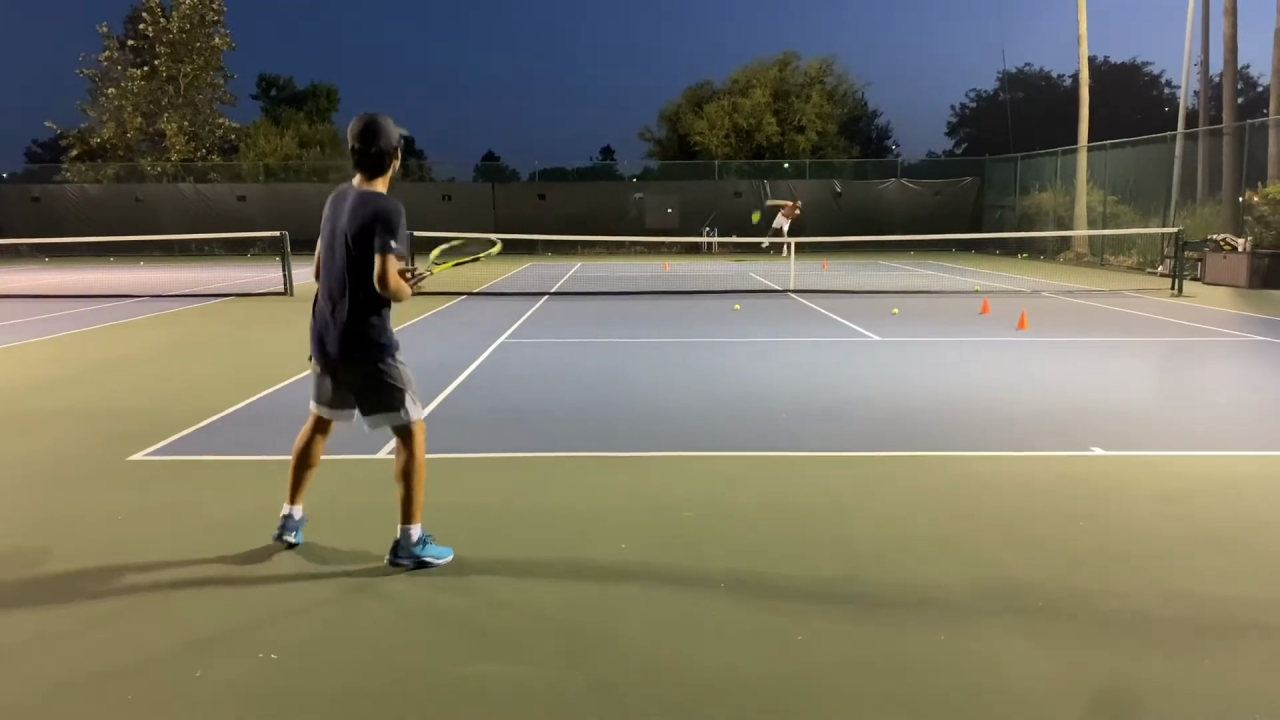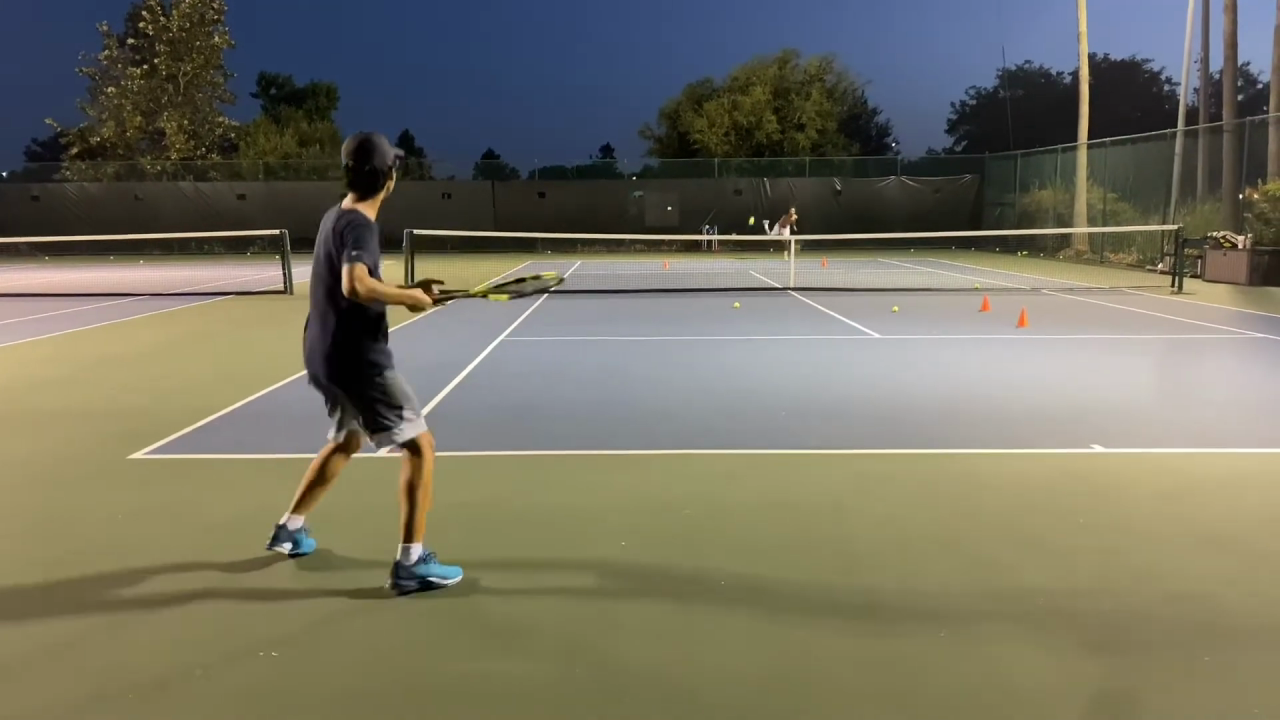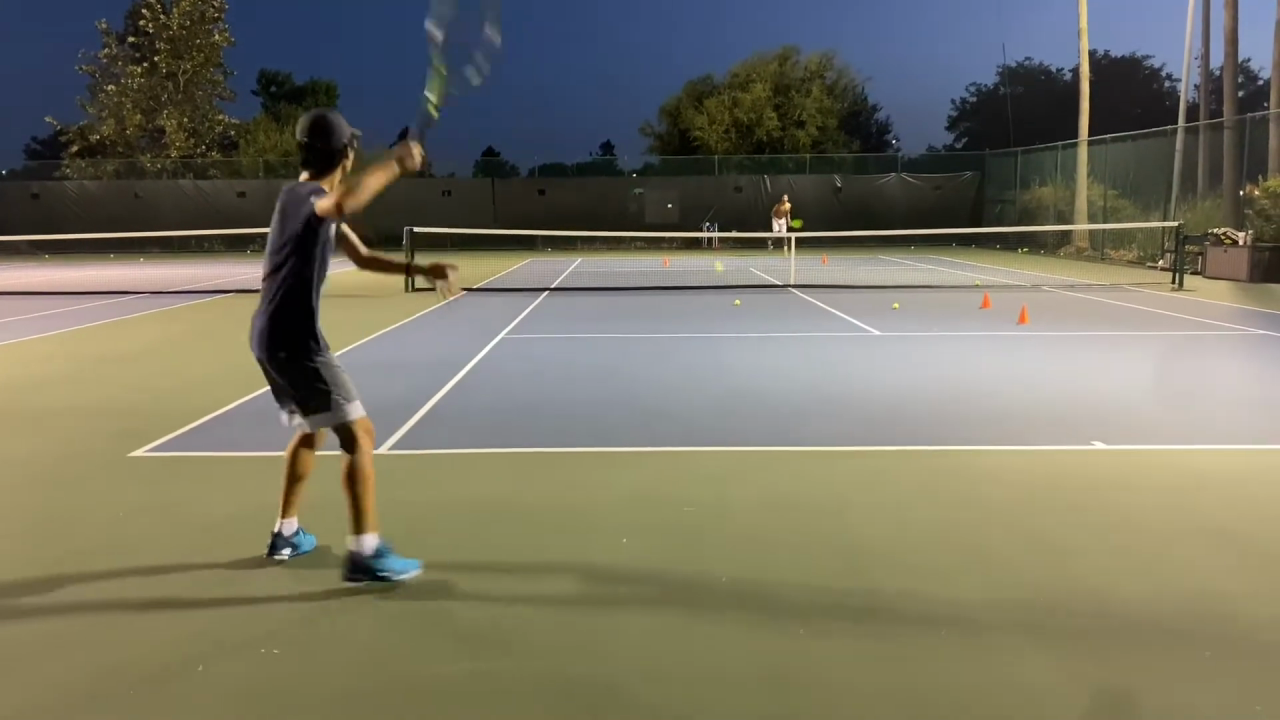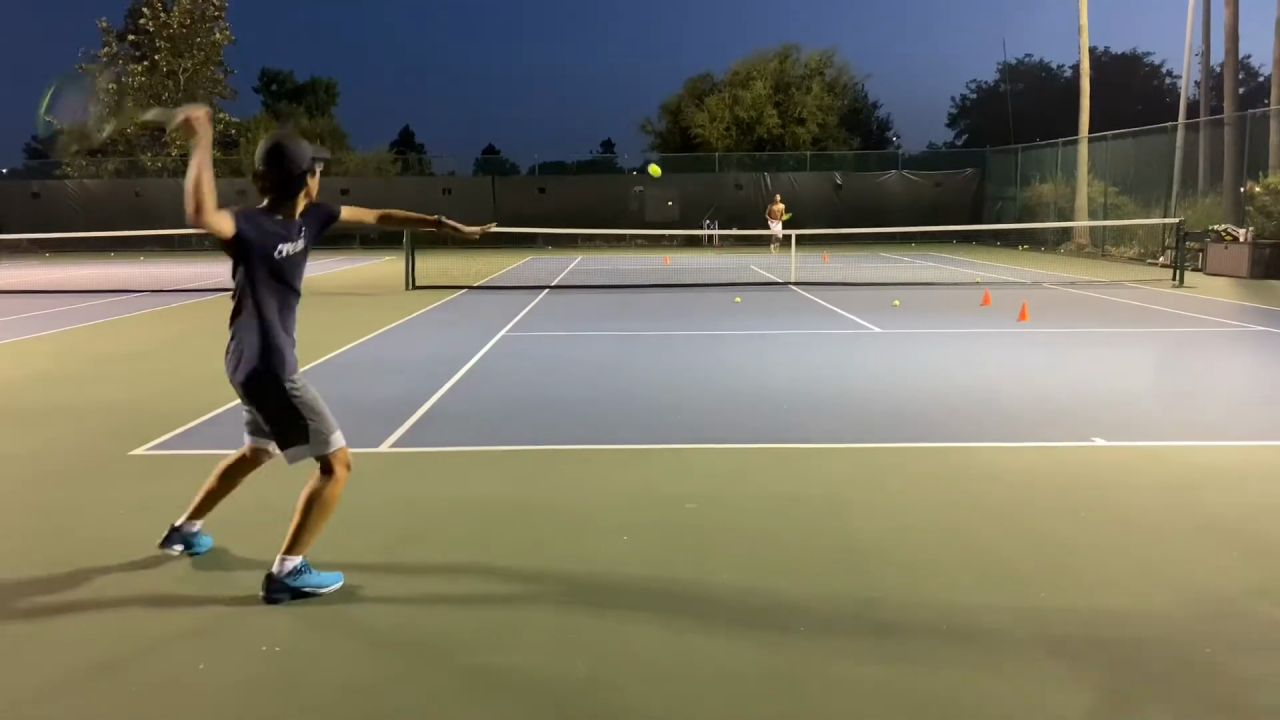
dt=0.3s
person 1, frame 1
left shoulder: (336, 200)
right shoulder: (387, 210)
right elbow: (385, 285)
right wrist: (405, 287)
left hip: (325, 335)
right hip: (368, 341)
left knee: (320, 422)
right knee: (411, 432)
left ankle: (291, 519)
right ankle: (409, 540)
person 1, frame 2
left shoulder: (337, 219)
right shoulder: (360, 226)
right elbow: (354, 287)
left wrist: (396, 295)
right wrist: (405, 296)
left hip: (327, 358)
right hip: (360, 362)
left knee: (347, 440)
right knee: (420, 447)
left ankle: (290, 528)
right ankle: (411, 561)
person 1, frame 3
left shoulder: (315, 202)
right shoulder: (302, 197)
left elbow: (363, 257)
right elbow: (344, 202)
left wrist: (421, 268)
right wrist: (394, 163)
left hip: (276, 339)
right hip: (293, 341)
left knee: (310, 432)
right knee: (359, 435)
left ankle: (286, 532)
right ankle: (365, 551)
person 1, frame 4
left shoulder: (307, 215)
right shoulder: (249, 226)
left elbow: (377, 215)
right elbow: (203, 218)
left wrist: (447, 224)
right wrist: (201, 139)
left hip: (267, 366)
right hip: (264, 369)
left knee: (257, 452)
right knee: (336, 464)
left ankle: (184, 530)
right ankle: (286, 571)
